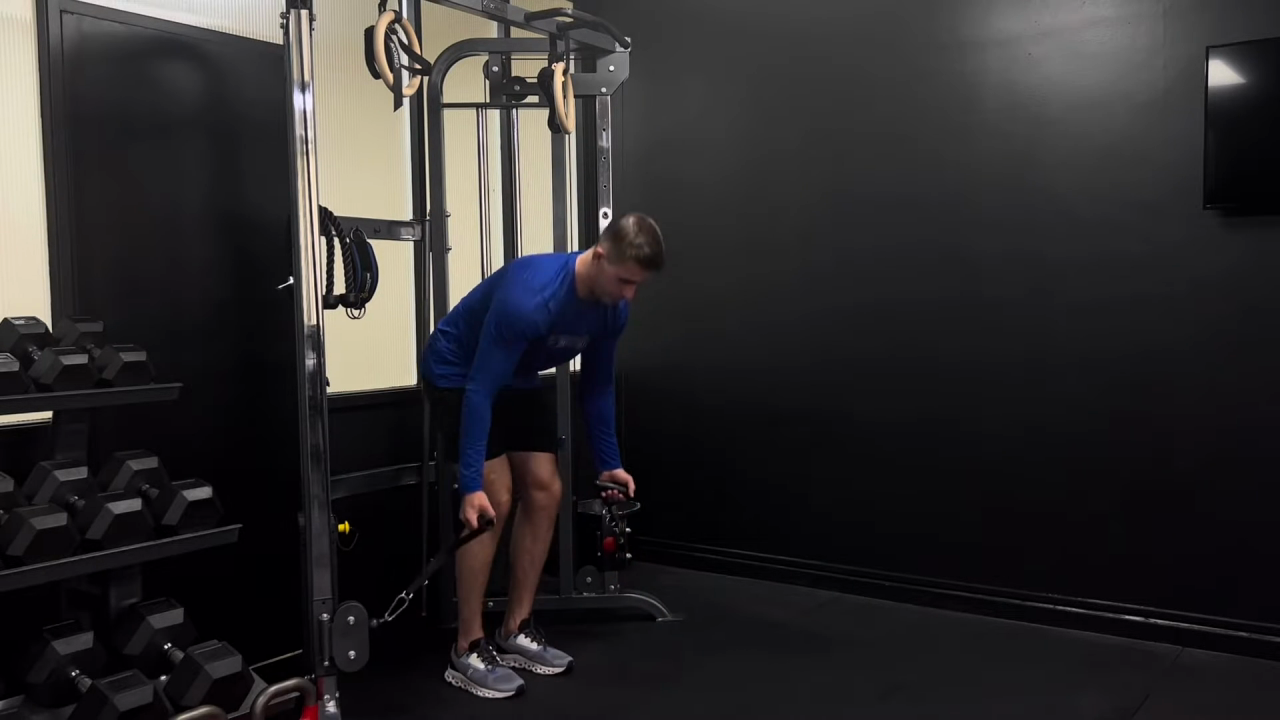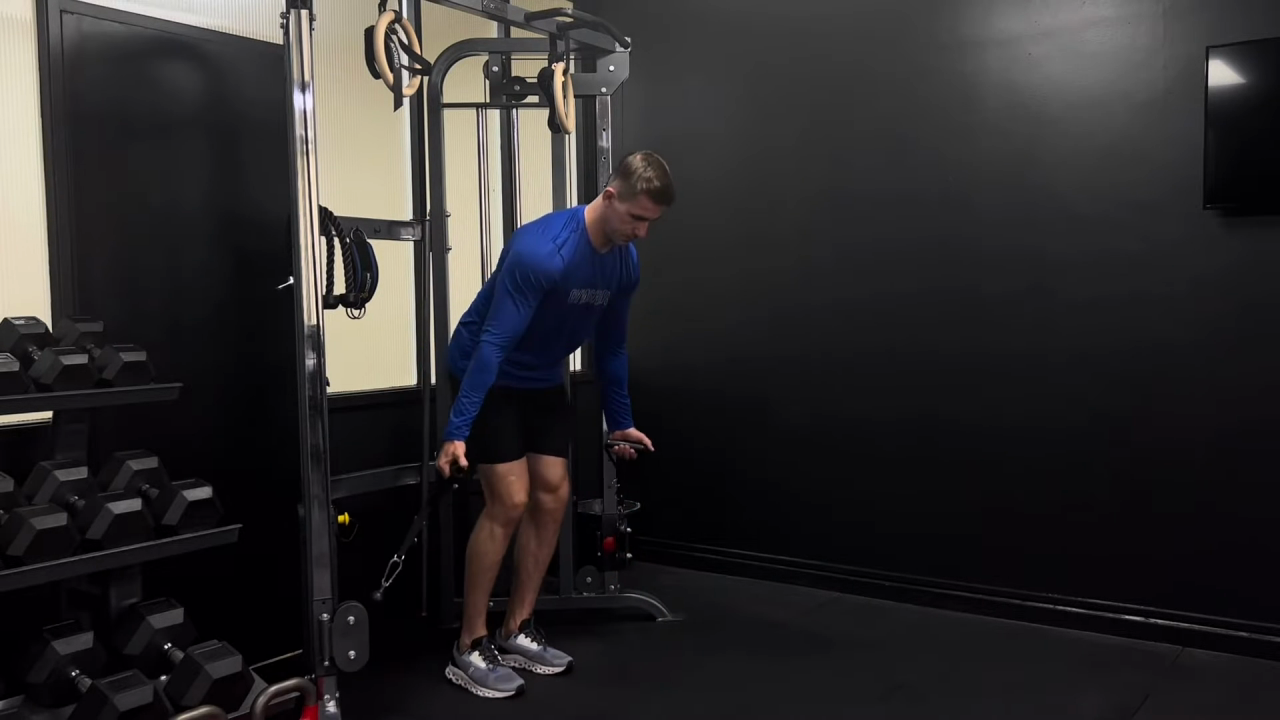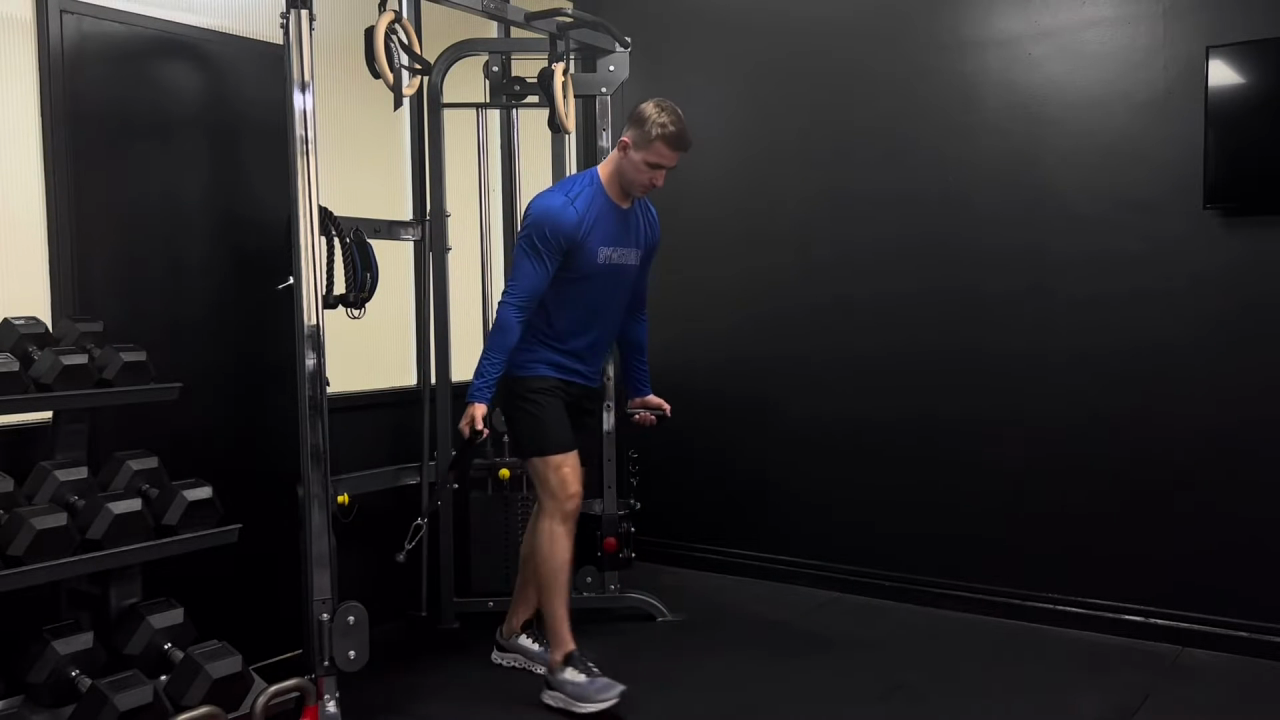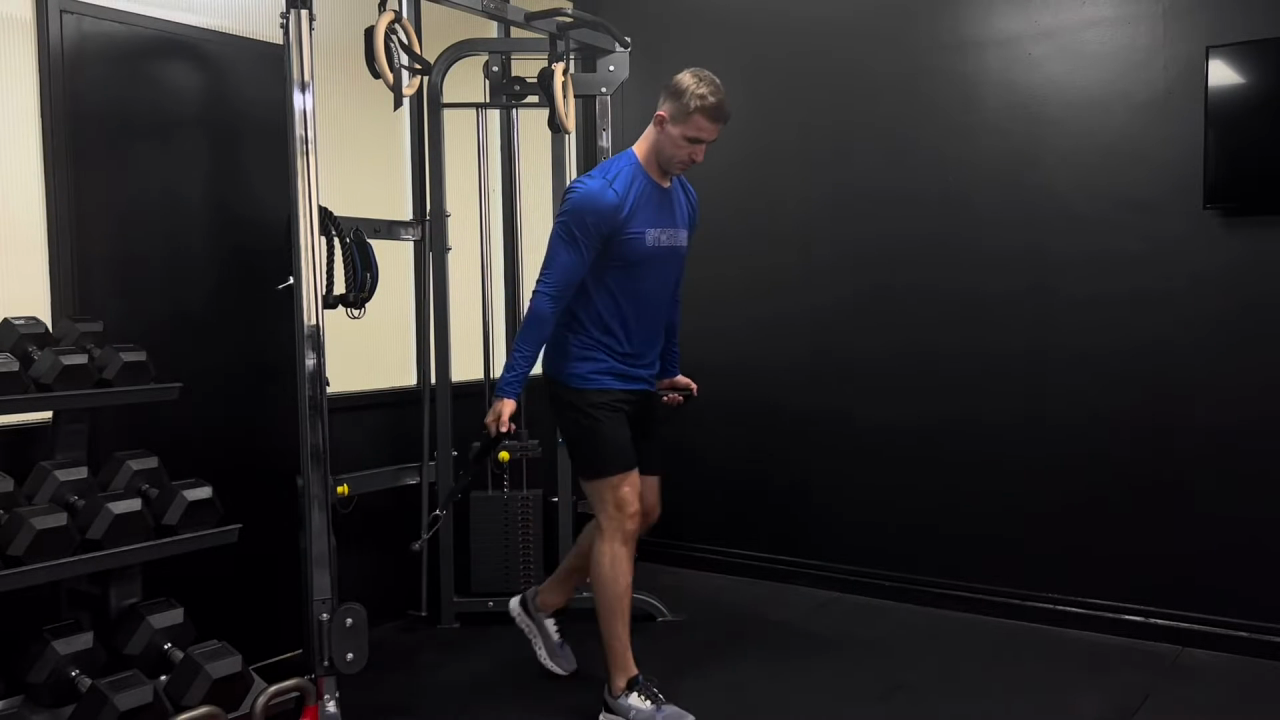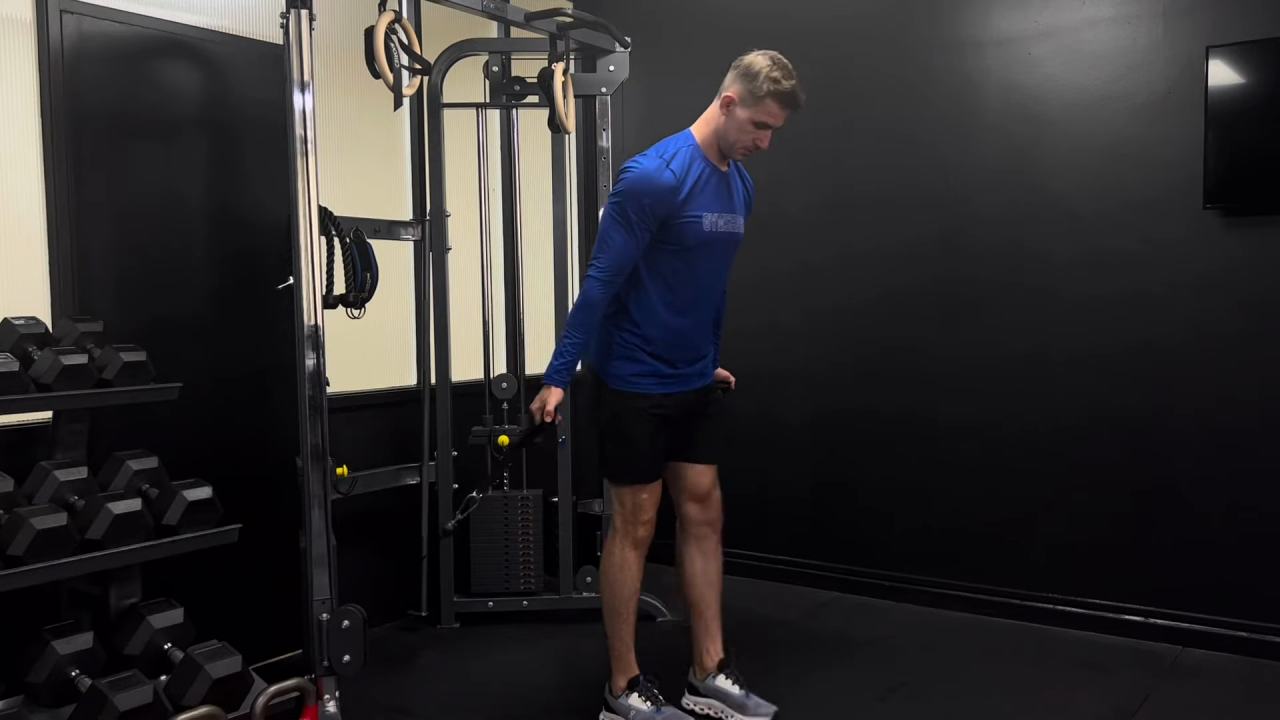
dt=0.3s
person 1, frame 1
left shoulder: (611, 306)
right shoulder: (530, 297)
left elbow: (599, 385)
right elbow: (479, 391)
left wrist: (610, 462)
right wrist: (471, 483)
left hip: (519, 382)
right hip: (458, 376)
left knee: (545, 492)
right knee: (496, 496)
left ankle: (514, 632)
right ankle: (467, 650)
person 1, frame 2
left shoulder: (624, 263)
right shoulder: (541, 251)
left elbow: (610, 345)
right elbow: (492, 342)
left wrist: (621, 422)
right wrist: (458, 432)
left hip: (543, 381)
right hip: (490, 376)
left knee: (552, 497)
right knee: (511, 503)
left ankle: (517, 631)
right ankle: (470, 645)
person 1, frame 3
left shoulder: (645, 222)
right shoulder: (558, 211)
left elbow: (633, 312)
right elbow: (515, 307)
left wrist: (639, 387)
right wrist: (480, 393)
left hip: (583, 379)
right hip: (532, 374)
left knee: (562, 505)
right knee: (563, 499)
left ankle: (514, 633)
right ankle: (565, 661)
person 1, frame 4
left shoulder: (684, 198)
right shoulder: (598, 196)
right elbow: (551, 296)
left wrist: (671, 369)
right wrist: (510, 389)
left hip: (642, 382)
right hip: (589, 382)
left knee: (641, 512)
right knee: (621, 519)
left ankle: (539, 603)
person 1, frame 5
left shoulder: (739, 185)
right shoulder: (653, 176)
right elbow: (602, 282)
left wrist: (712, 361)
right wrist: (558, 378)
left hip: (693, 382)
right hip: (633, 382)
left knee: (705, 514)
right knee: (636, 526)
